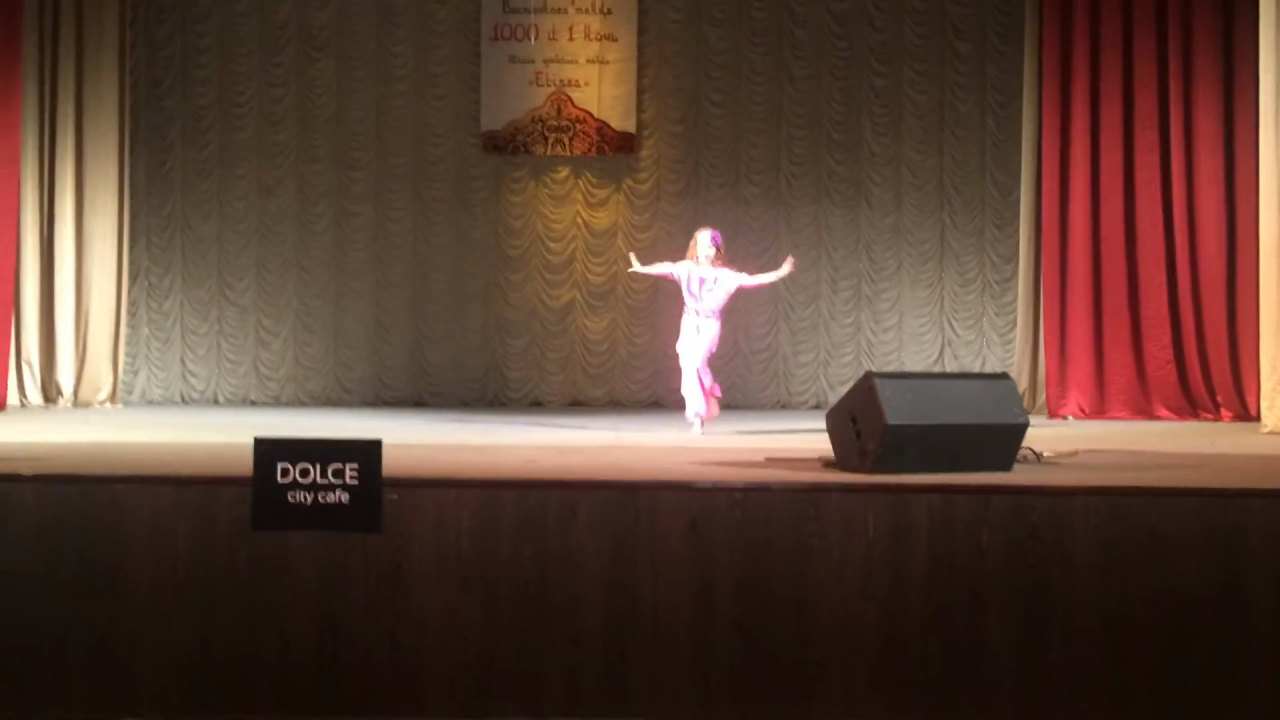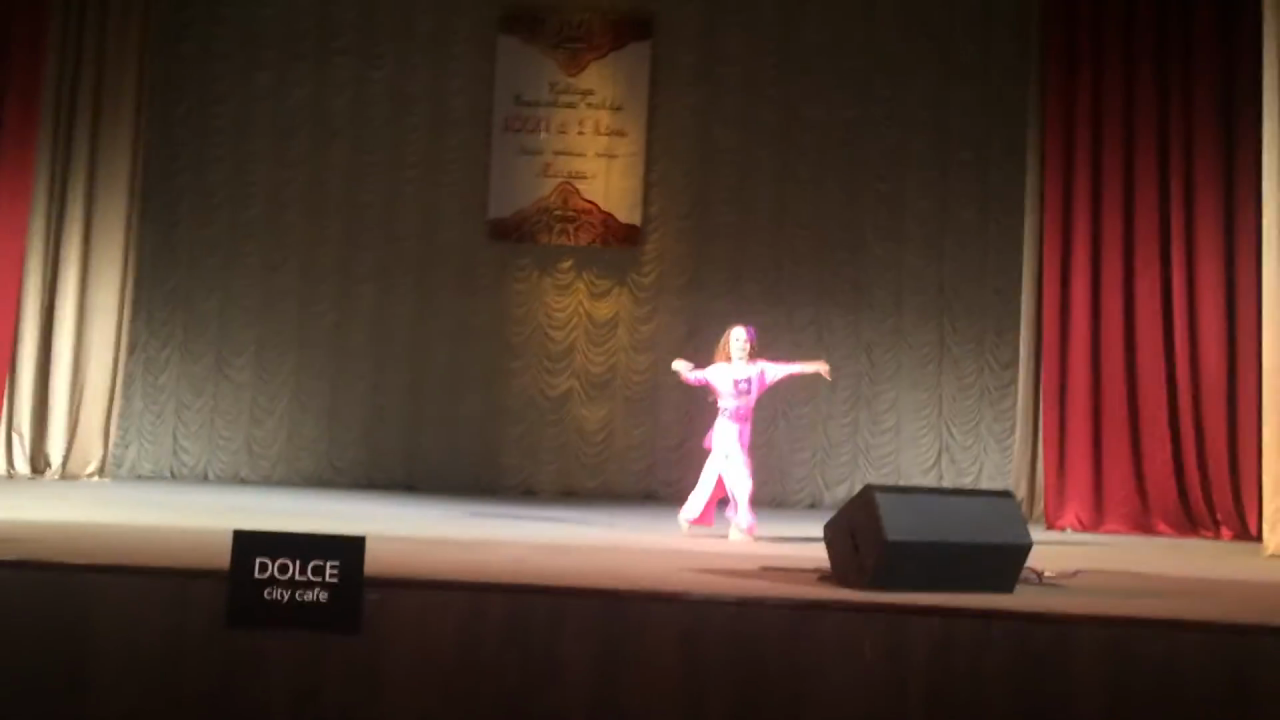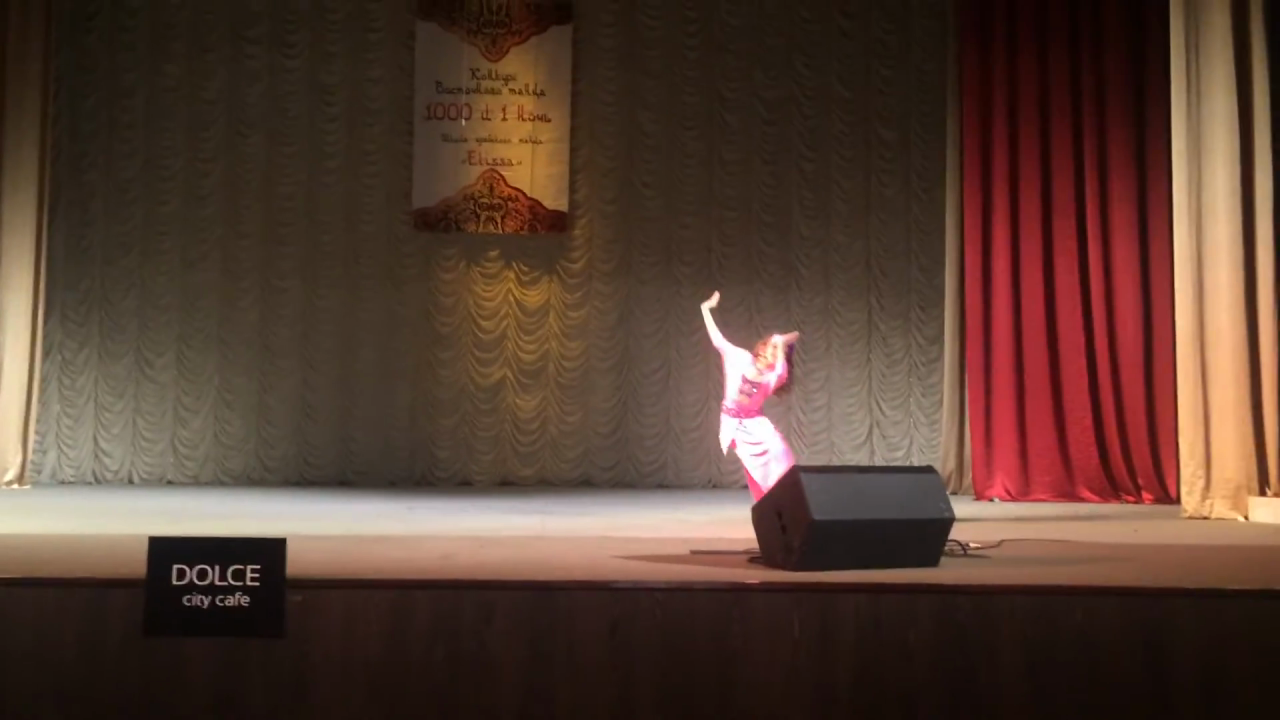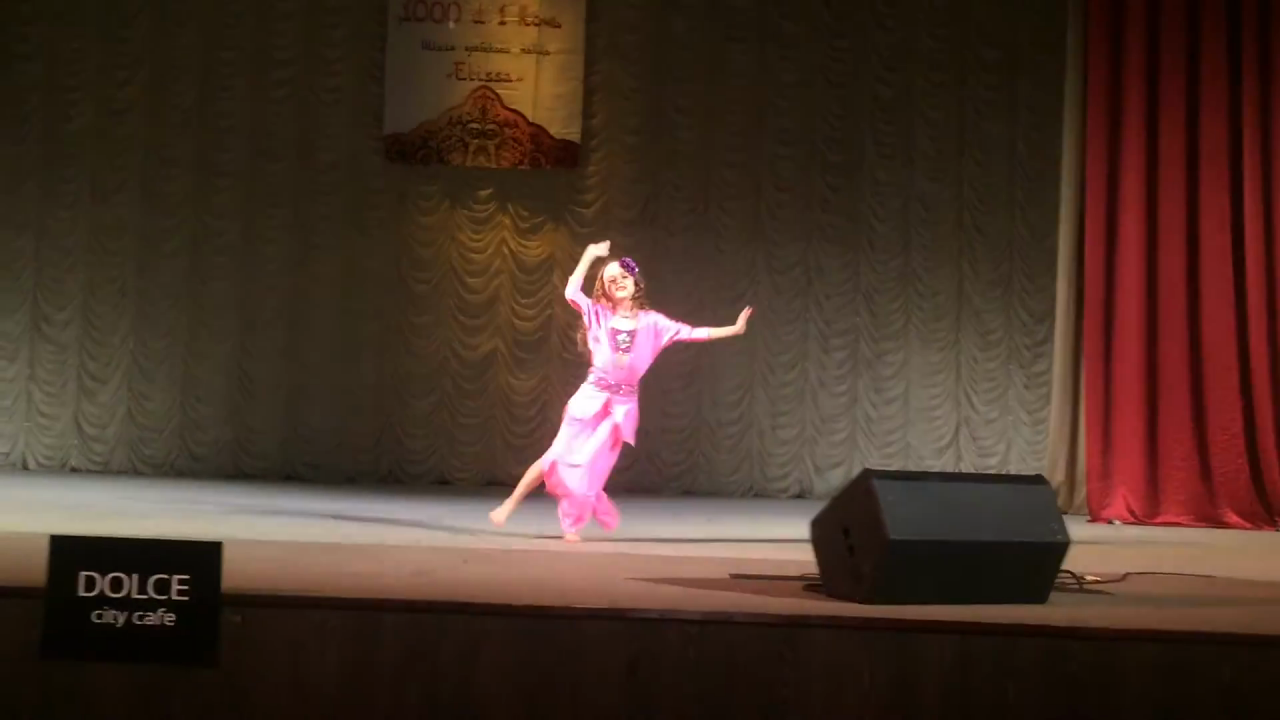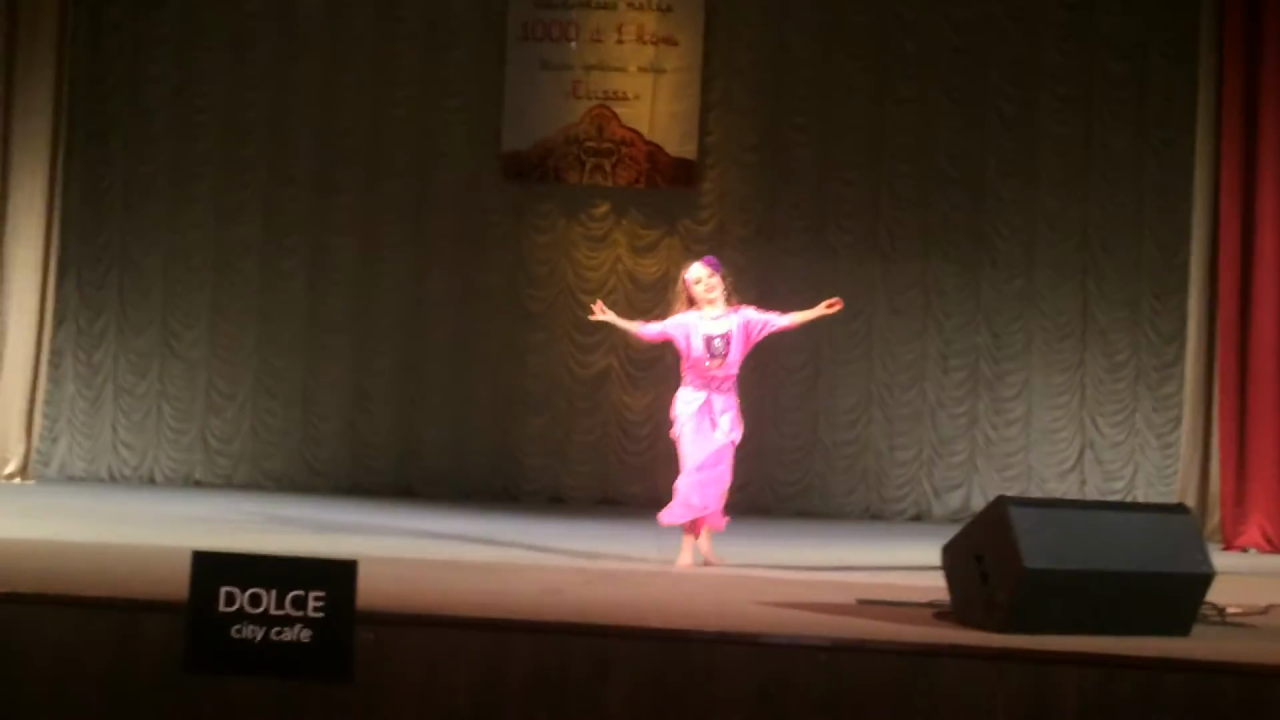
dt=1s
person 1, frame 1
left shoulder: (725, 274)
right shoulder: (687, 268)
left elbow: (750, 280)
right elbow: (664, 269)
left wrist: (778, 273)
right wrist: (642, 268)
left hip: (710, 324)
right hip: (690, 324)
left knee: (696, 361)
right knee: (690, 367)
right ankle: (696, 419)
person 1, frame 2
left shoulder: (759, 368)
right shoulder: (718, 370)
left elbow: (786, 369)
right elbow: (694, 377)
left wrist: (815, 367)
right wrist: (680, 369)
left hip: (743, 428)
right hip: (725, 427)
left knee: (716, 475)
right knee: (739, 476)
left ankle: (690, 517)
right ankle: (740, 526)
person 1, frame 3
left shoulder: (774, 377)
right shoulder: (740, 357)
left elbow: (782, 371)
right elbow: (717, 339)
left hip: (753, 422)
right hip: (732, 421)
left knee: (777, 450)
right knee: (754, 464)
person 1, frame 4
left shoulder: (651, 322)
right shoulder: (598, 314)
left elbow: (691, 333)
right elbow: (571, 292)
left wrist: (732, 329)
right wrist: (589, 257)
left hip: (622, 404)
right hip: (593, 396)
left knee: (590, 465)
right knee: (558, 456)
left ankle: (573, 524)
right ankle: (510, 503)
person 1, frame 5
left shoulder: (743, 317)
right shoulder: (687, 321)
left elbow: (781, 321)
right elbow: (651, 331)
left wrist: (817, 312)
right wrist: (615, 319)
left hip: (724, 404)
right hip: (692, 401)
left knee: (718, 472)
right knee: (695, 468)
left ankle: (704, 537)
right ankle: (689, 544)
